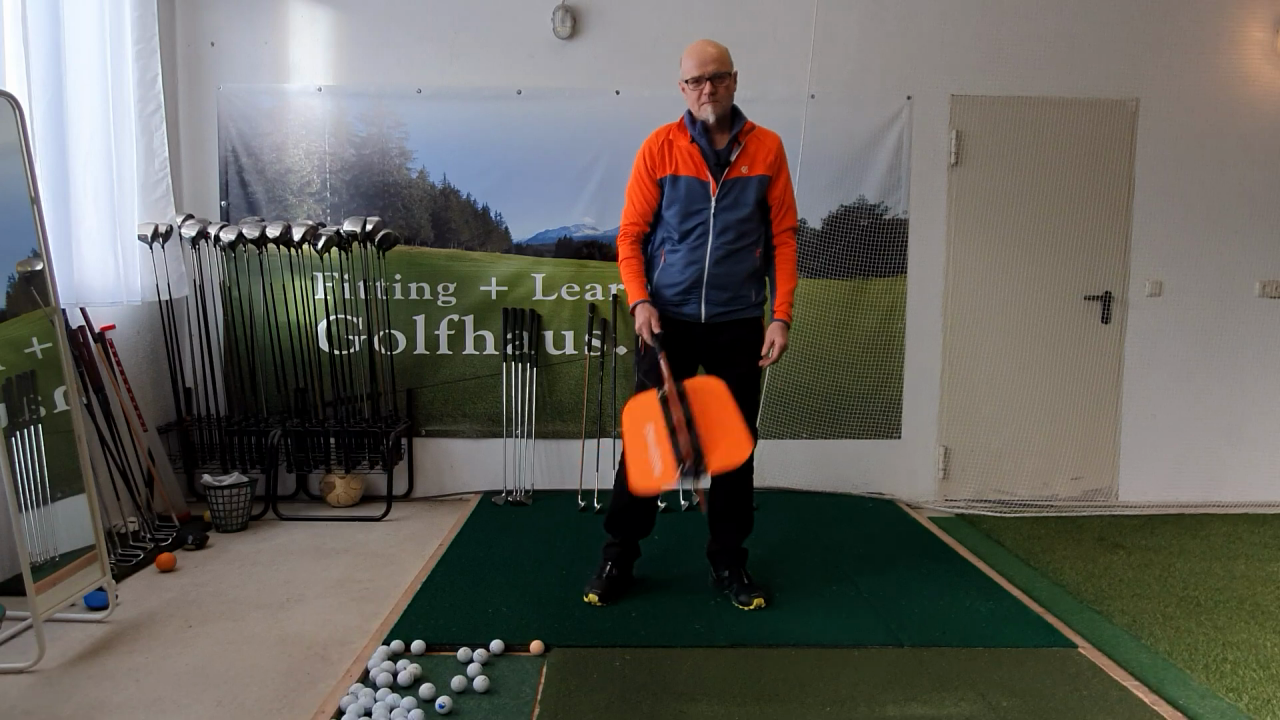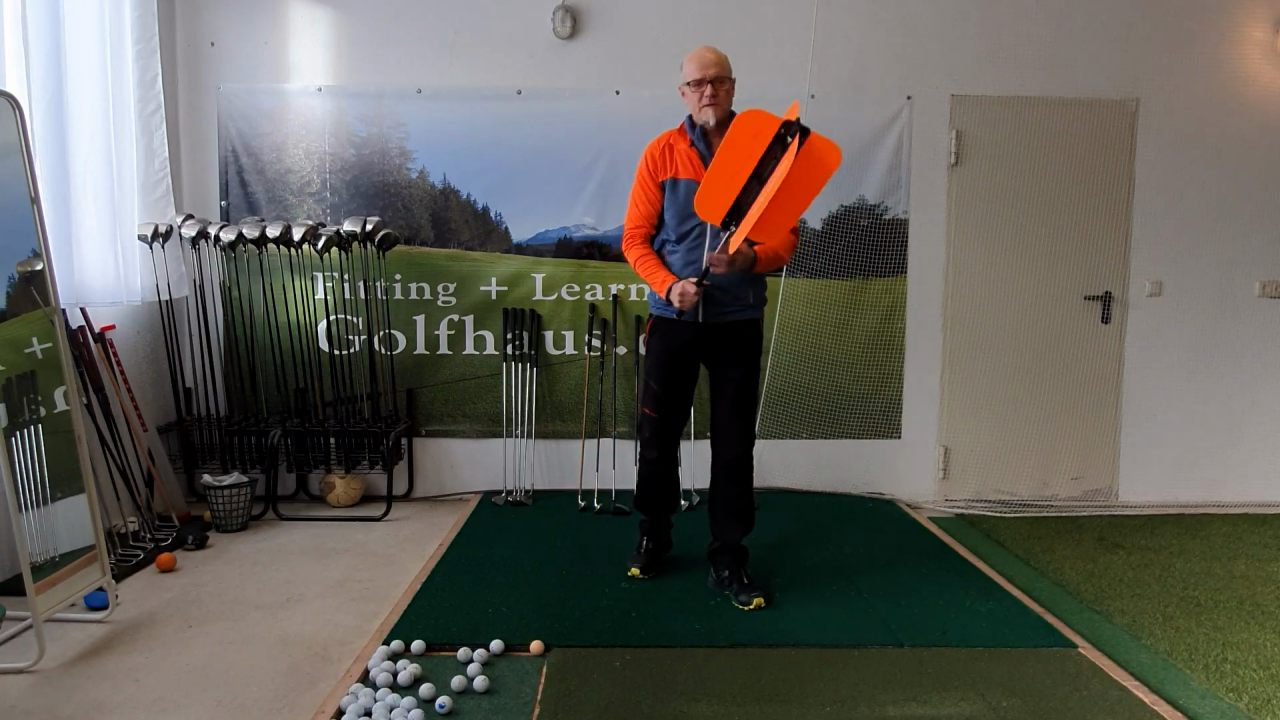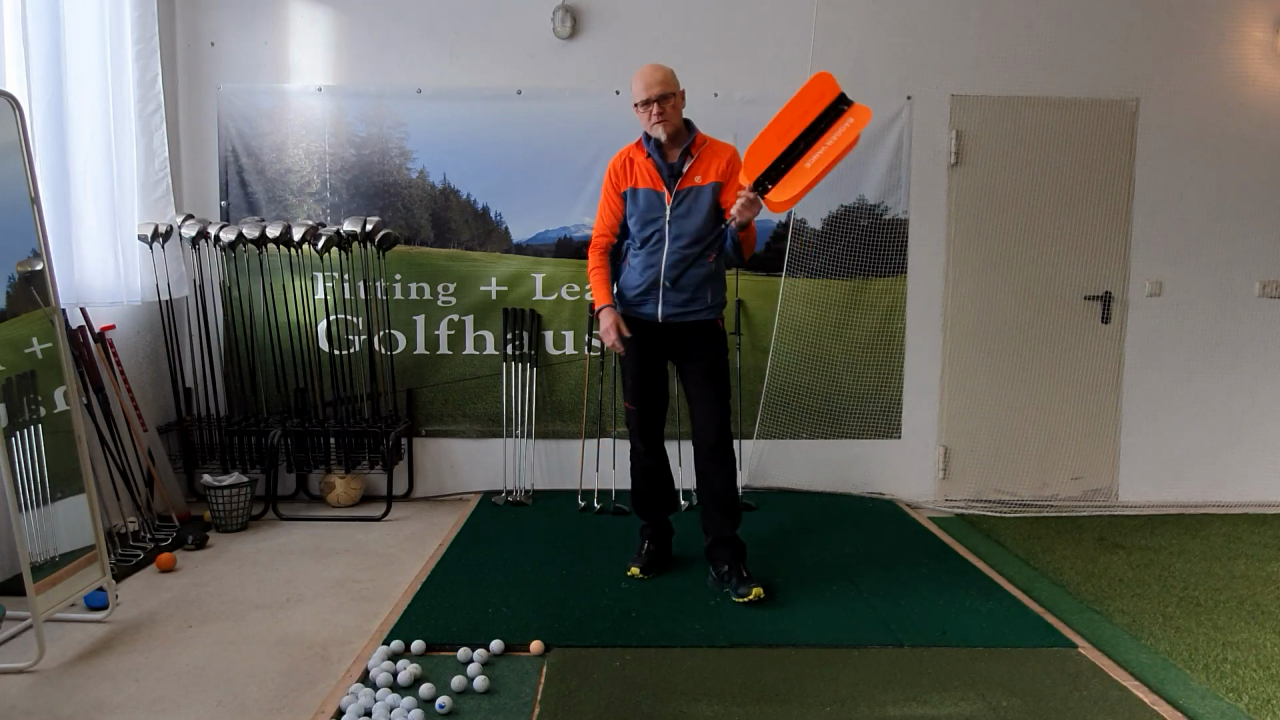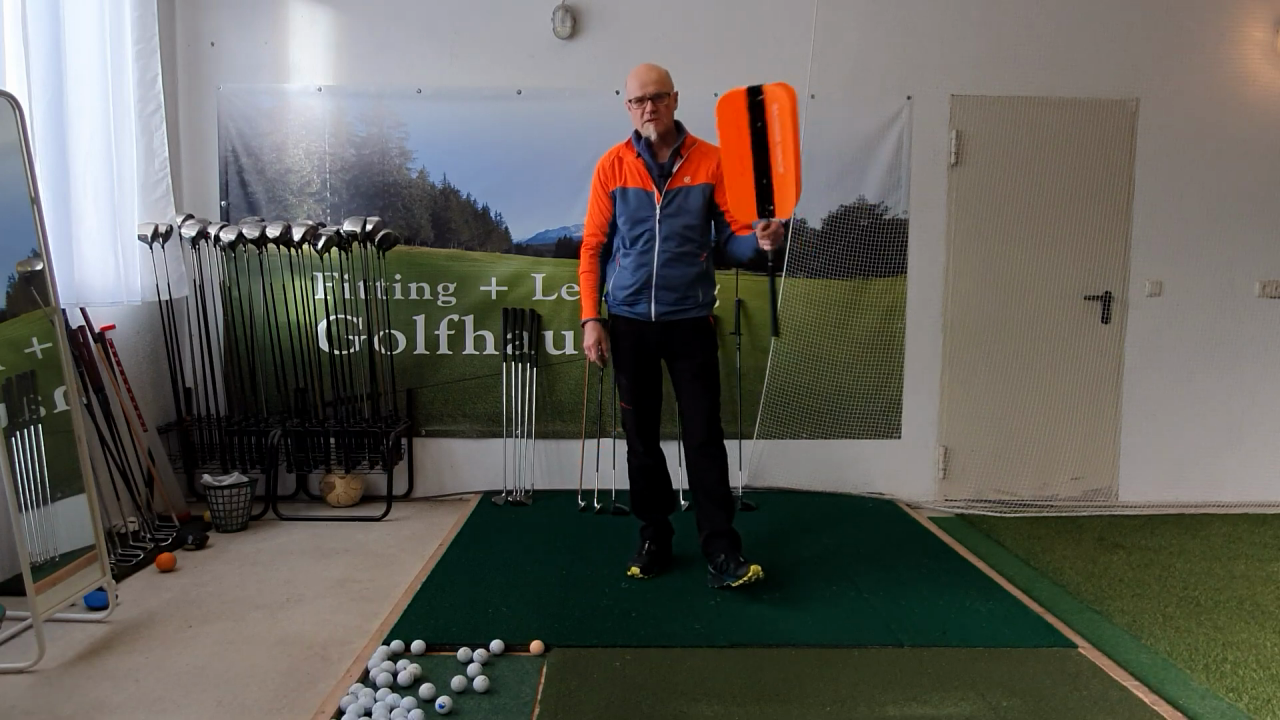
dt=0.5s
person 1, frame 1
left shoulder: (767, 148)
right shoulder: (658, 147)
left elbow: (783, 236)
right elbow: (631, 235)
left wrist: (780, 315)
right wrist: (639, 301)
left hip: (738, 324)
right hip: (669, 320)
left ankle: (728, 562)
right ankle: (618, 557)
person 1, frame 2
right shoulder: (660, 152)
left elbow: (786, 237)
right elbow: (636, 238)
left wrist: (749, 258)
right wrist: (668, 285)
left hip: (738, 323)
right hip: (671, 320)
left knee: (734, 445)
right knee: (658, 437)
left ankle: (728, 561)
right ankle: (654, 535)
person 1, frame 3
left shoulder: (722, 158)
right shoulder: (622, 166)
left elbow: (738, 252)
right elbow: (602, 245)
left wrist: (743, 225)
right wrist: (605, 307)
left hip: (700, 322)
right hip: (637, 322)
left knee: (714, 439)
right knee: (644, 435)
left ankle: (725, 559)
right ankle: (654, 537)
person 1, frame 4
left shoulder: (711, 160)
right shoulder: (612, 165)
left elbow: (732, 237)
right elbow: (594, 247)
left wrist: (759, 238)
right wrist: (591, 317)
left hip: (691, 320)
right hip: (629, 321)
left knee: (704, 435)
right knee: (641, 435)
left ankle: (721, 550)
right ankle: (654, 537)
